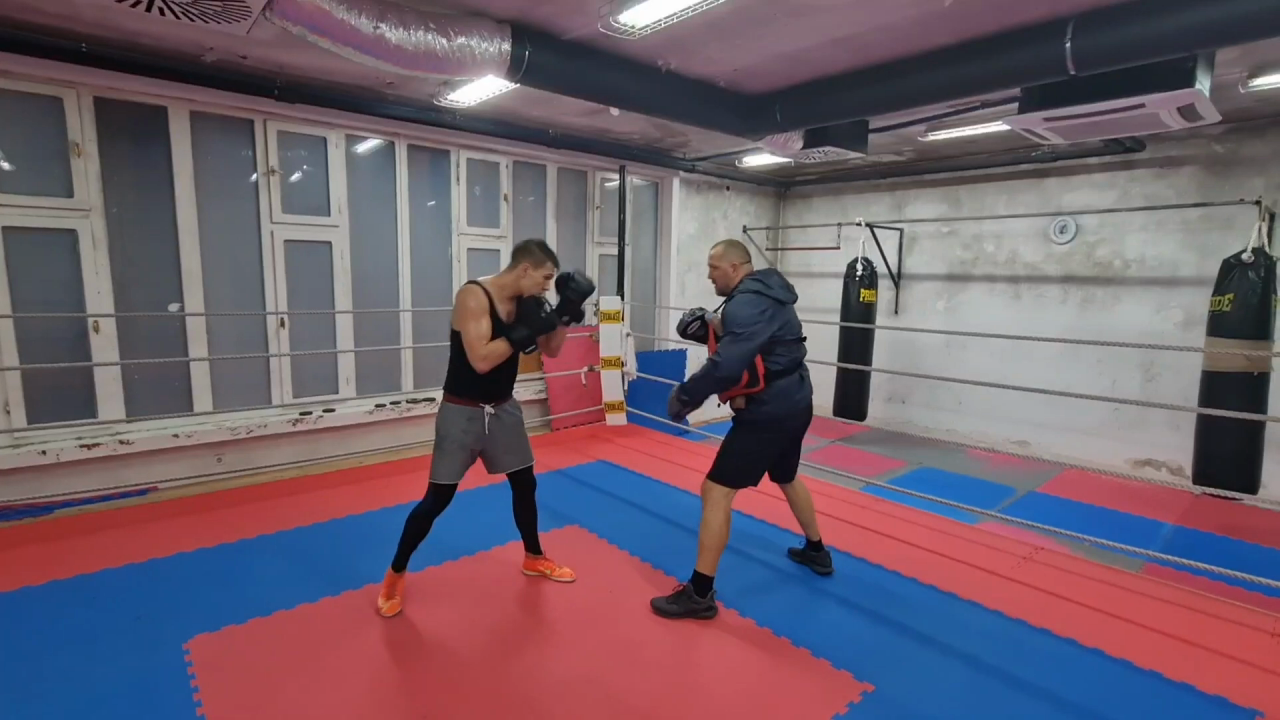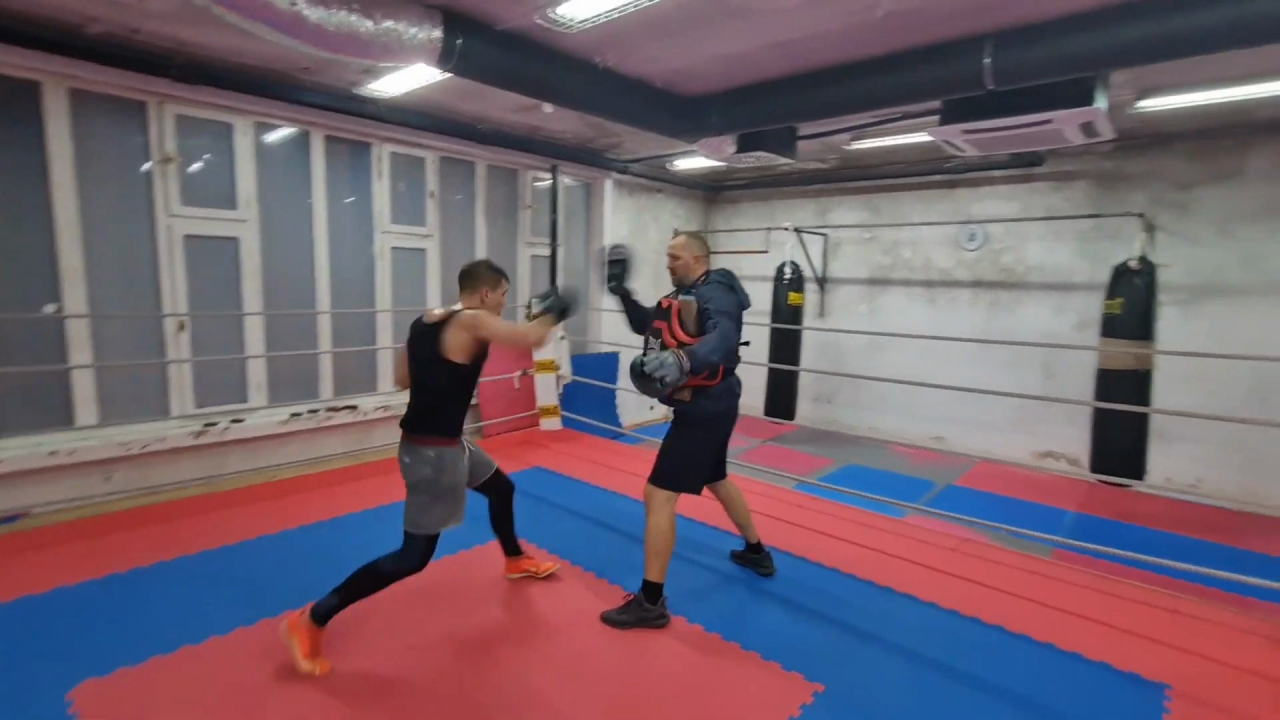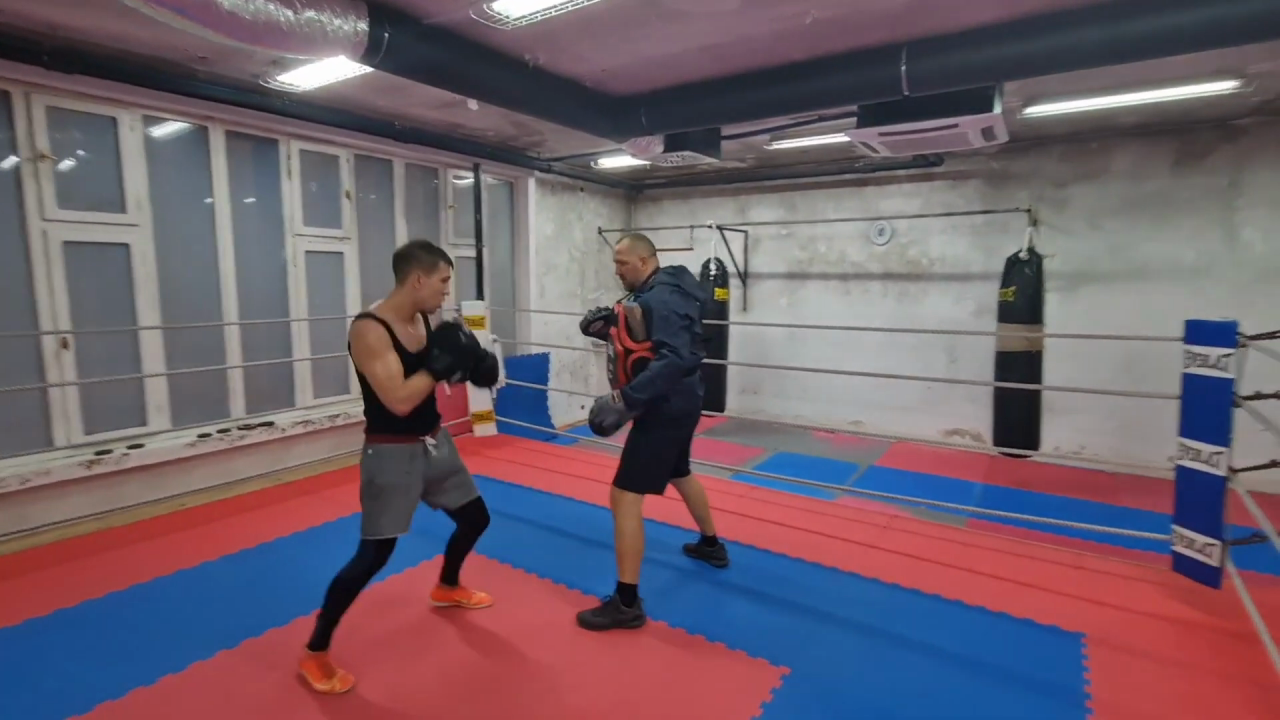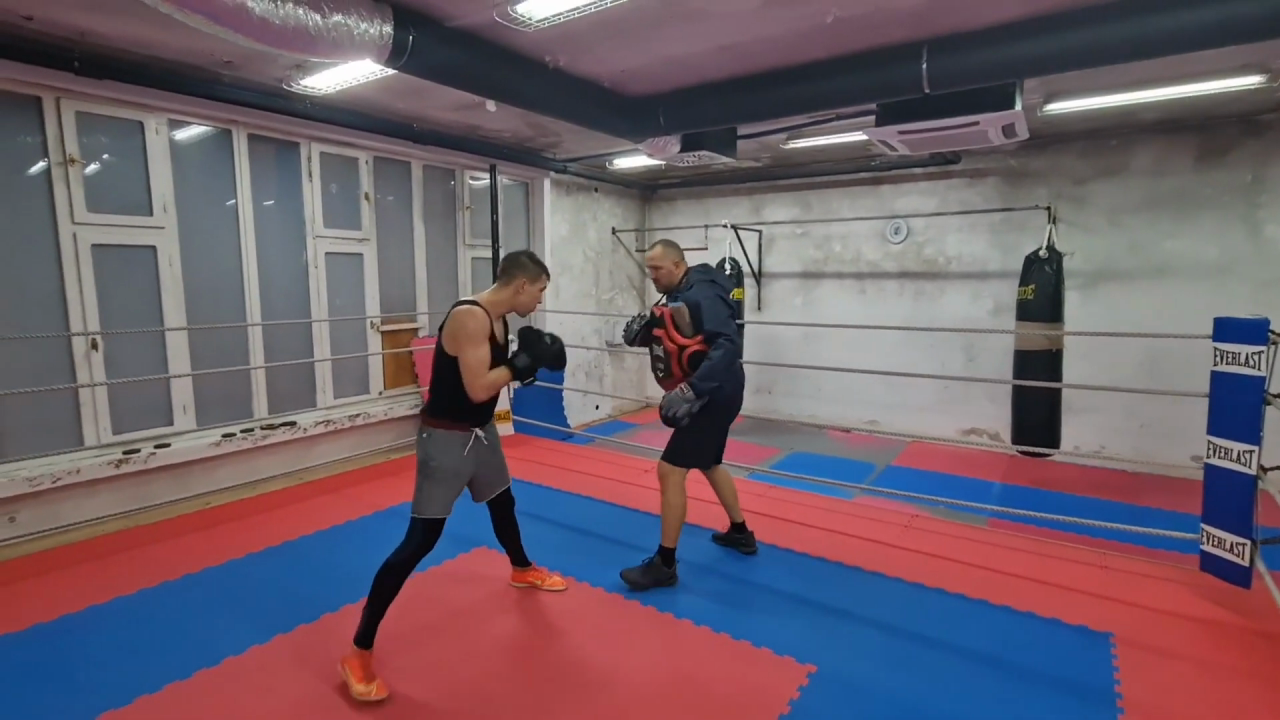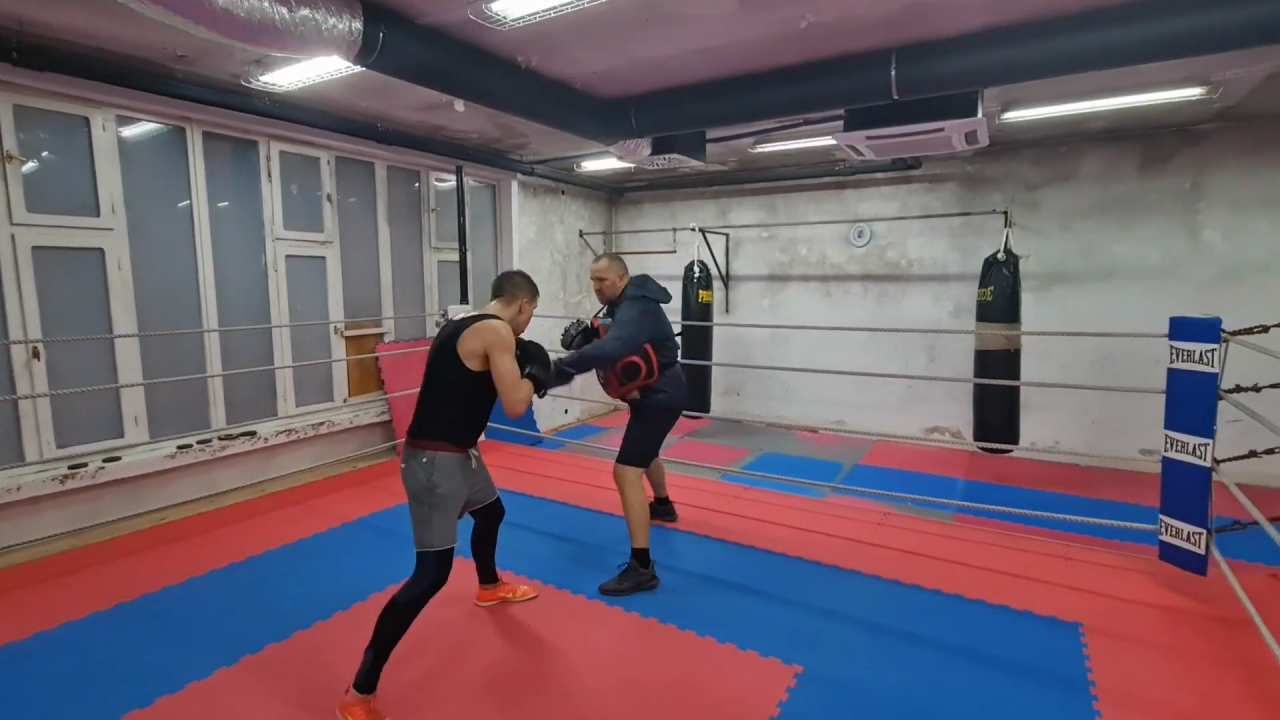
dt=1s
person 1, frame 1
left shoulder: (522, 302)
right shoulder: (473, 296)
left elbow: (552, 347)
right elbow: (481, 360)
left wrist: (567, 309)
right wrist: (524, 332)
left hip: (503, 409)
right hip: (462, 412)
left knee: (525, 484)
right knee: (438, 499)
left ankle: (535, 558)
right ankle: (396, 574)
person 1, frame 2
left shoulder: (425, 322)
right shoulder: (473, 322)
left elbow: (405, 378)
right elbow: (526, 339)
right wrist: (551, 309)
left hip: (449, 444)
right hip: (435, 451)
left knee: (501, 487)
right knee: (413, 557)
left ankle: (516, 558)
right ankle: (314, 622)
person 1, frame 3
left shoulder: (423, 319)
right shoulder: (370, 329)
right elbow: (399, 401)
left wrist: (470, 361)
right wrist: (443, 362)
left hip: (434, 442)
right hip: (391, 452)
left knee: (475, 517)
right knee: (373, 557)
left ankle: (447, 587)
right ankle: (315, 653)
person 1, frame 4
left shoulder: (499, 317)
right shoulder: (468, 317)
right elbow: (478, 388)
left wrist: (534, 357)
right wrist: (524, 362)
left hip: (481, 431)
right hip: (446, 436)
left knee: (503, 501)
right knee: (420, 540)
left ankle: (522, 570)
right ankle: (359, 652)
person 1, frame 5
left shoulder: (466, 326)
right shoulder: (492, 332)
right elbow: (515, 406)
left wrist: (522, 367)
right wrist: (533, 372)
left hip: (461, 451)
right hip: (435, 458)
left knee: (491, 509)
right knee: (432, 575)
left ankle: (491, 586)
person 2, frame 1
left shoulder: (746, 305)
right shoulder: (768, 296)
left elbow: (725, 365)
left wrist: (685, 396)
right wrist: (711, 328)
left hip: (768, 411)
right hip: (794, 403)
left knee: (715, 490)
right knee: (786, 478)
left ankle: (700, 593)
right ankle: (816, 551)
person 2, frame 2
left shoulder: (715, 296)
right shoulder: (683, 297)
left elbow: (720, 343)
right elbow: (647, 324)
left wrist: (684, 361)
right wrist: (621, 288)
left hip: (705, 409)
right hip: (706, 406)
left knee: (659, 495)
right knee: (717, 480)
left ankle: (651, 601)
right ankle: (757, 553)
person 2, frame 3
left shoulder: (661, 300)
right shoulder: (657, 293)
left elbow: (673, 359)
right elbow: (645, 343)
left wrist: (626, 399)
right wrist: (611, 328)
left hip: (665, 409)
right hip: (679, 403)
left knee: (624, 497)
right knee: (680, 475)
left ankle: (626, 603)
right ankle: (711, 545)
person 2, frame 4
left shoulder: (703, 296)
right shoulder: (677, 296)
left elbow: (728, 346)
right elbow: (675, 341)
left wrist: (692, 391)
right wrist: (645, 332)
left hip: (712, 396)
right hip: (707, 394)
left knee: (670, 470)
right knee: (709, 463)
left ankle: (664, 564)
right ankle: (740, 532)
person 2, frame 5
left shoulder: (637, 310)
right shoulder: (623, 305)
left elbow: (610, 349)
right elbow: (606, 340)
left wrist: (562, 369)
right wrist: (584, 335)
left hip: (659, 398)
right hip: (654, 394)
left knee: (627, 471)
right knee: (645, 453)
left ankle: (642, 568)
right ankle: (663, 504)
